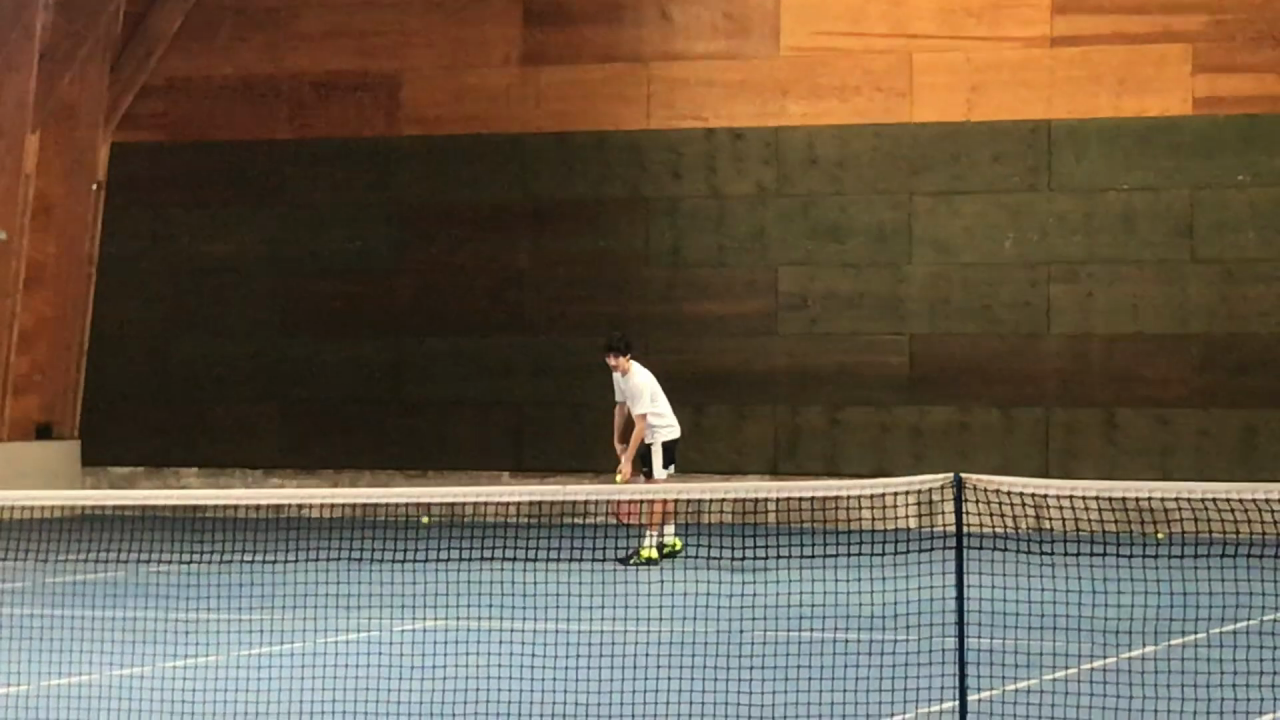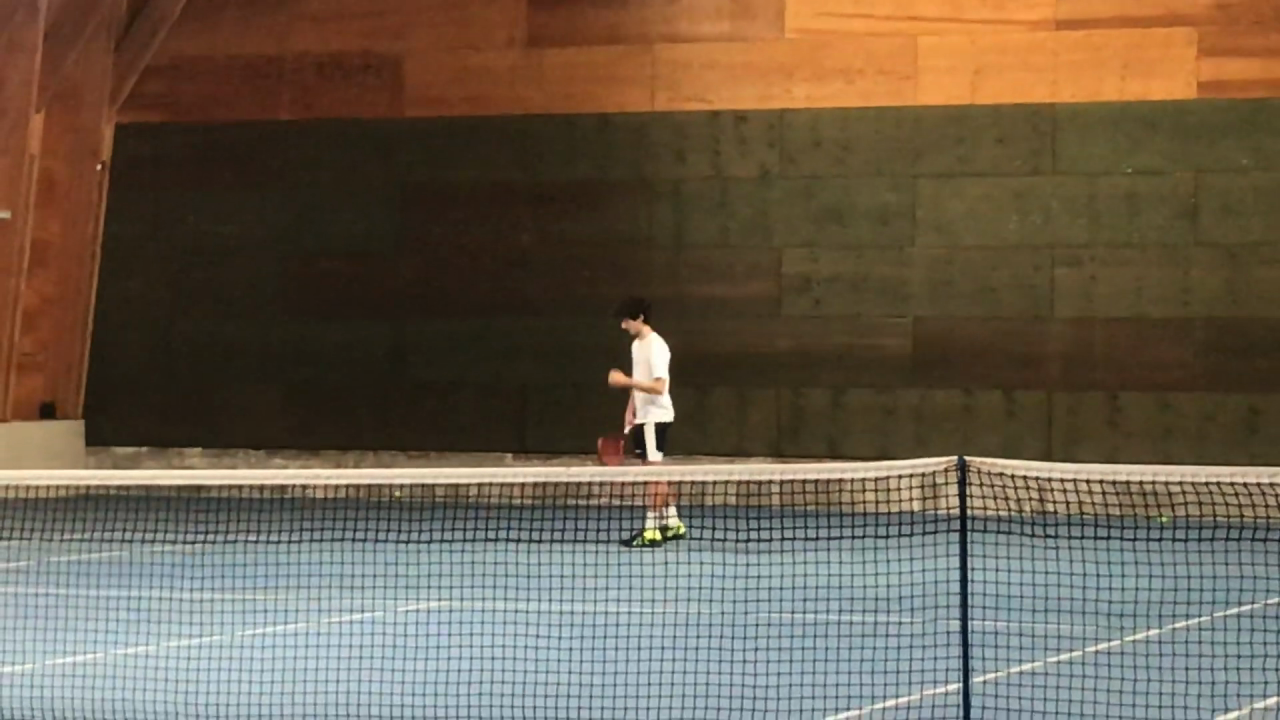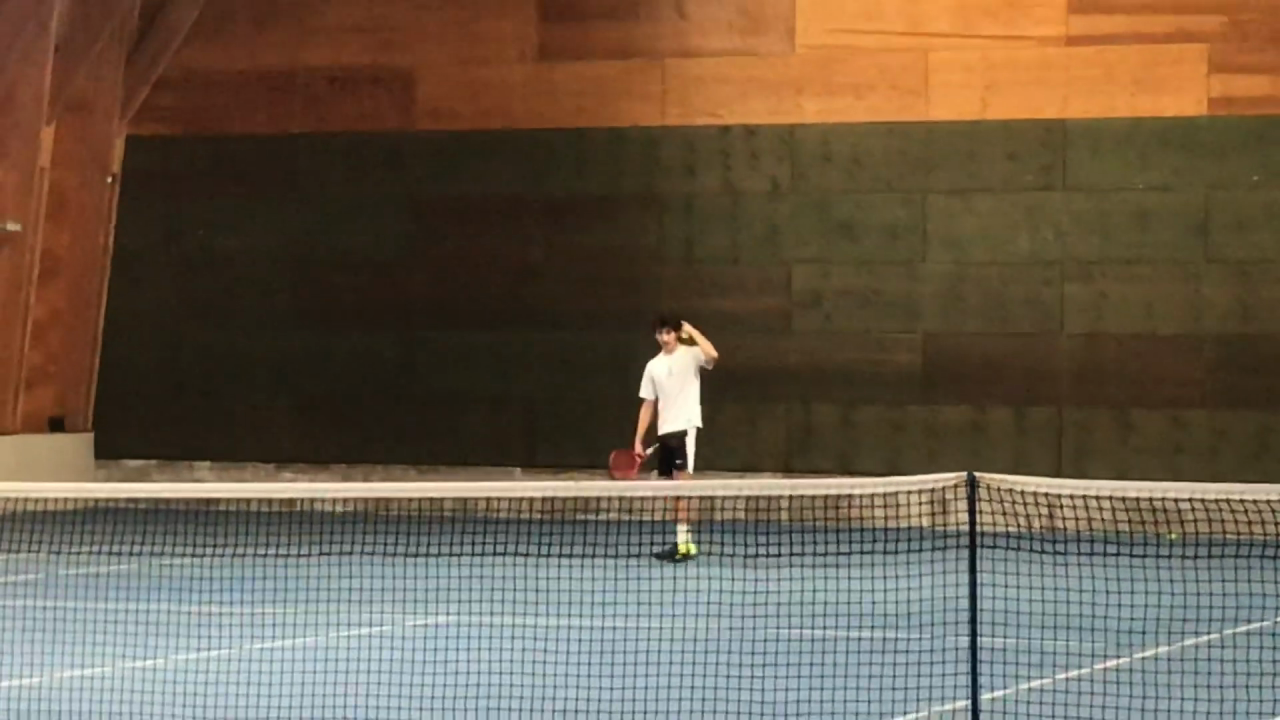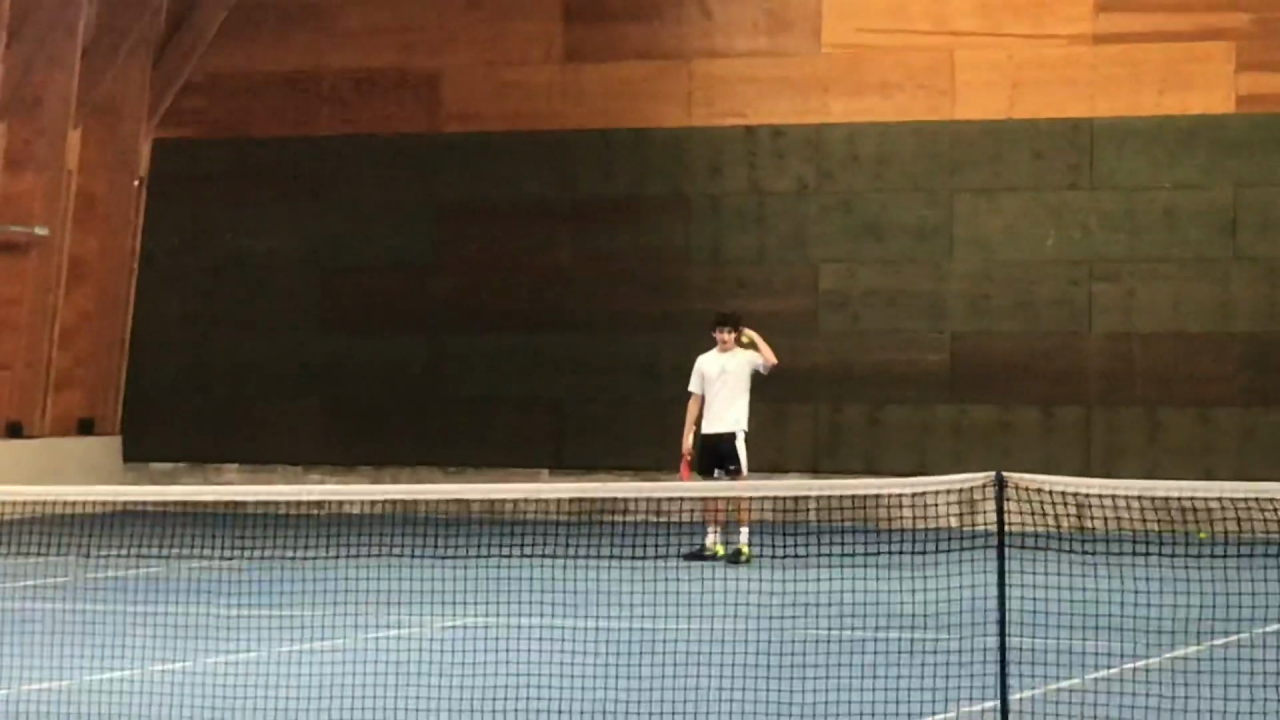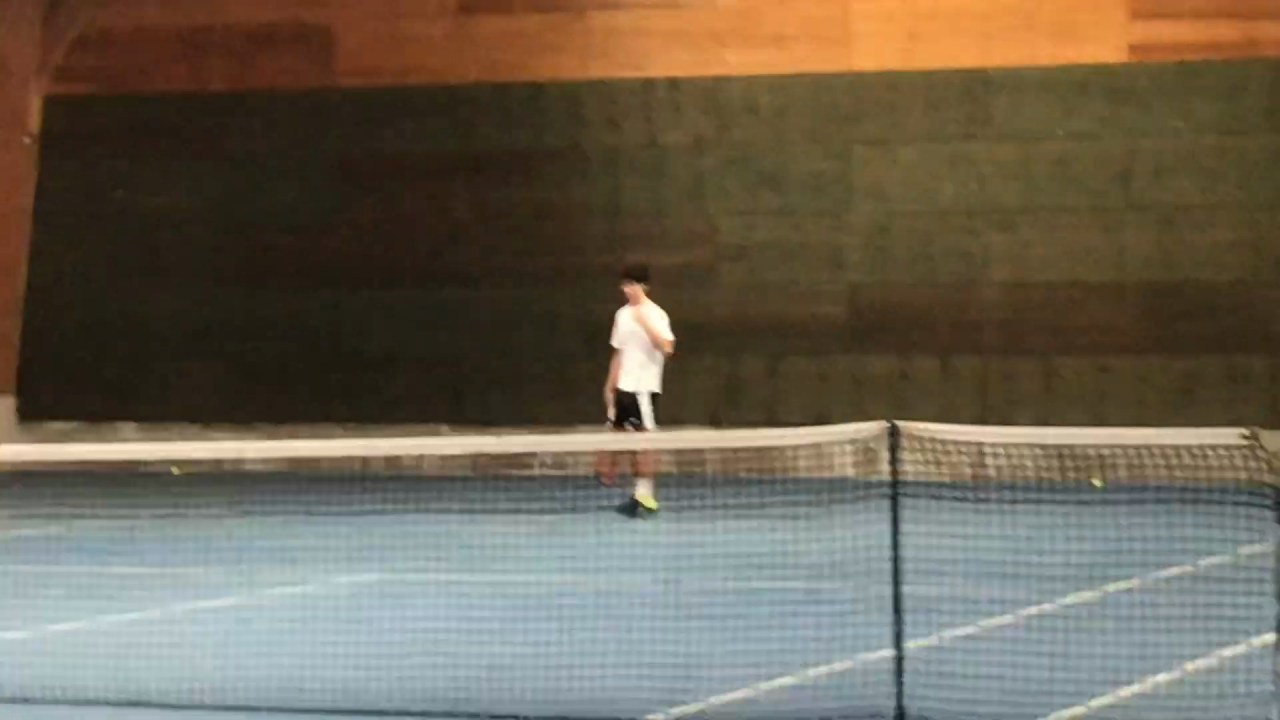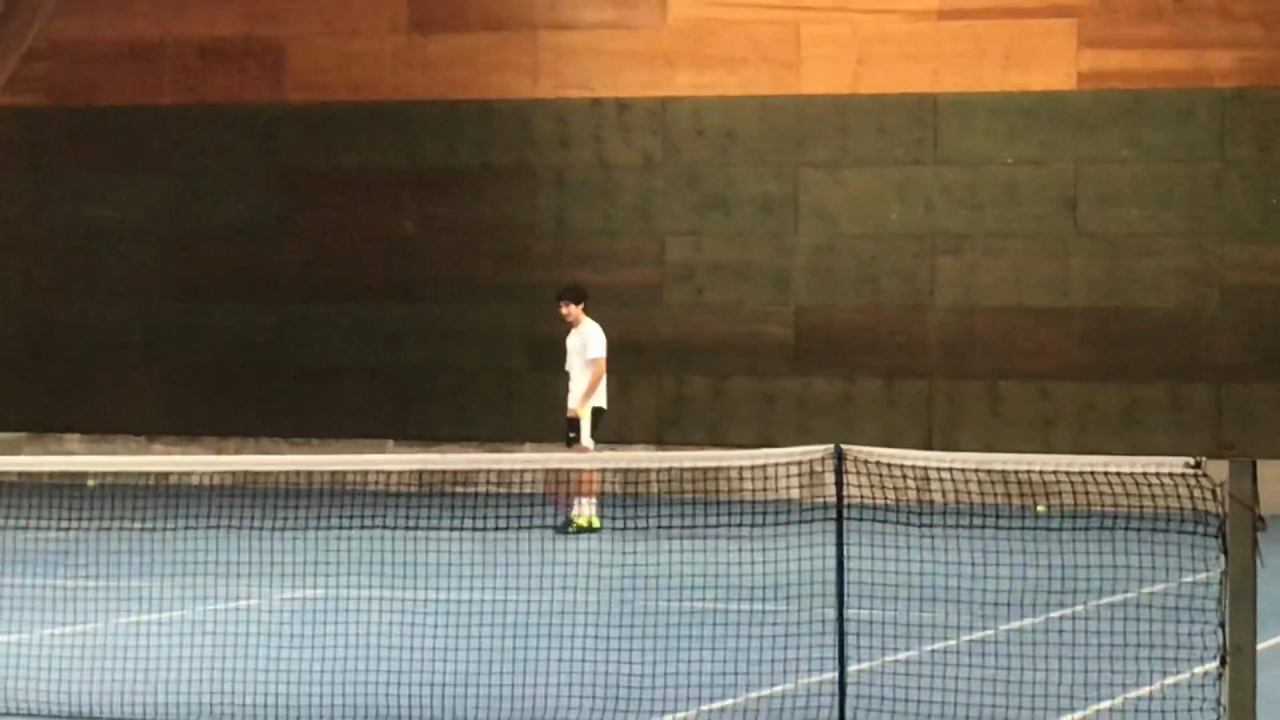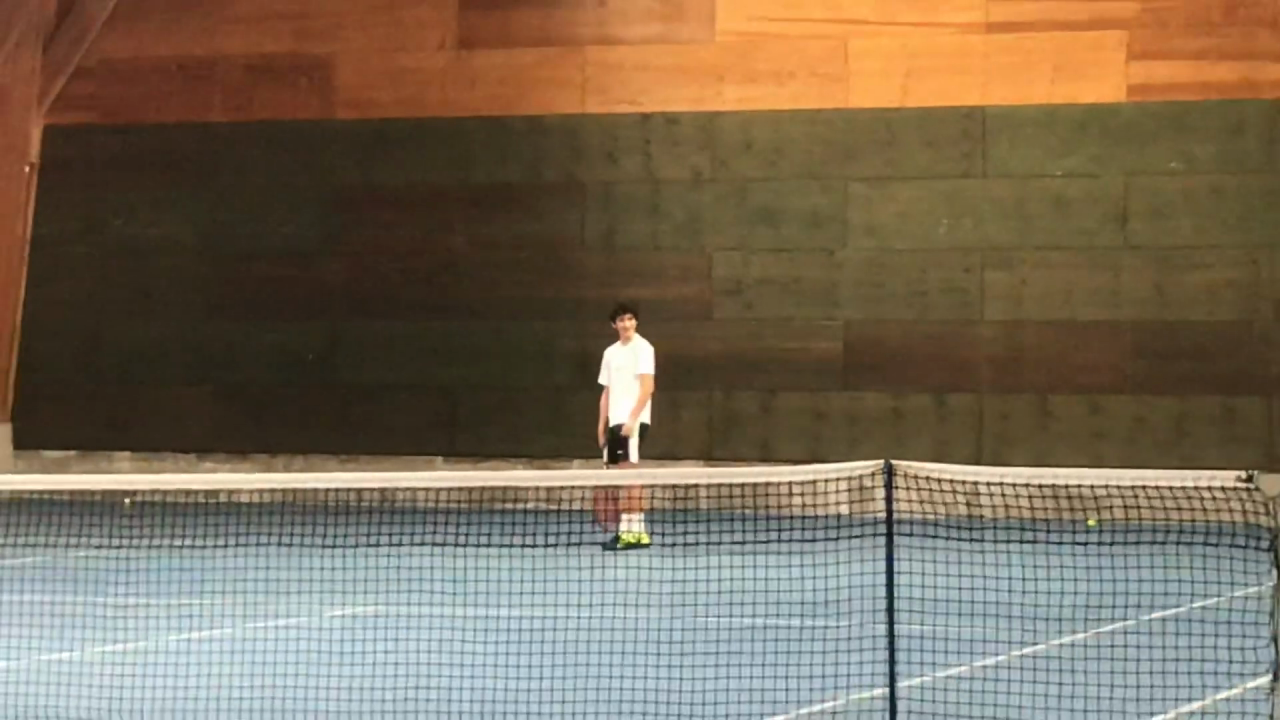
dt=0.7s
person 1, frame 1
left shoulder: (639, 380)
right shoulder: (618, 375)
left elbow: (640, 424)
right elbow: (620, 406)
left wrist: (628, 460)
right wrist: (617, 440)
left hip: (662, 434)
right hip: (657, 434)
left ankle: (649, 549)
right ankle: (670, 541)
person 1, frame 2
left shoulder: (656, 346)
right shoulder: (637, 344)
left elbow: (659, 387)
left wrist: (625, 381)
right wrist: (630, 412)
left hip: (655, 416)
right hip: (644, 417)
left ankle: (651, 530)
right ankle: (673, 524)
person 1, frame 3
left shoulder: (690, 355)
right shoulder: (653, 365)
left elbow: (712, 355)
right elbow: (648, 405)
left wrist: (693, 332)
right wrist: (638, 440)
left hip: (686, 427)
right hip: (665, 432)
left knee: (683, 483)
left ankle: (684, 544)
right ankle: (681, 543)
person 1, frame 4
left shoulder: (746, 357)
right shoulder: (703, 361)
left elbow: (772, 362)
right elbow: (695, 400)
left wrist: (754, 336)
right wrist: (687, 434)
left hip: (733, 431)
right hip: (709, 432)
left ankle: (744, 544)
right ankle: (712, 544)
person 1, frame 5
left shoulder: (655, 314)
right shoulder: (621, 315)
left elbow: (667, 348)
left wrist: (645, 323)
right wrist: (609, 385)
left hip: (644, 387)
right hip: (624, 387)
left ankle: (646, 497)
right ankle: (639, 494)
person 1, frame 6
left shoulder: (591, 331)
right shoulder: (572, 335)
left elbow: (599, 369)
left wrist: (582, 402)
right wrist: (574, 405)
left hip: (589, 404)
right hip: (576, 405)
left knee: (581, 456)
left ankle: (581, 515)
right ankle: (589, 516)
person 1, frame 7
left shoulder: (643, 347)
right shoulder: (610, 352)
left elbow: (648, 386)
left wrist: (632, 418)
right wrist: (601, 427)
left hip: (634, 421)
right hip: (616, 422)
left ankle: (628, 531)
right ankle: (637, 531)
